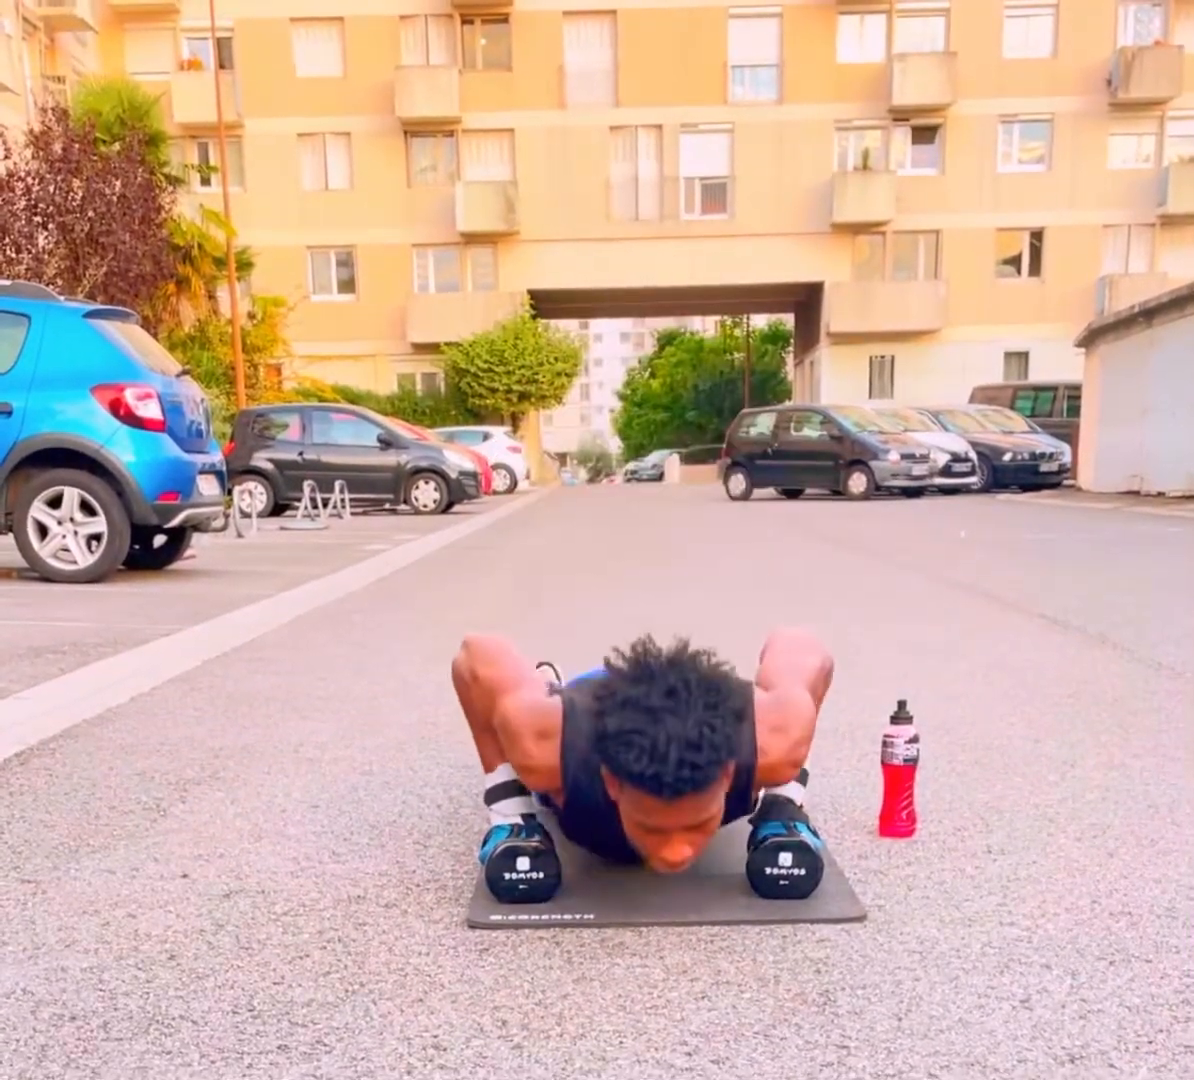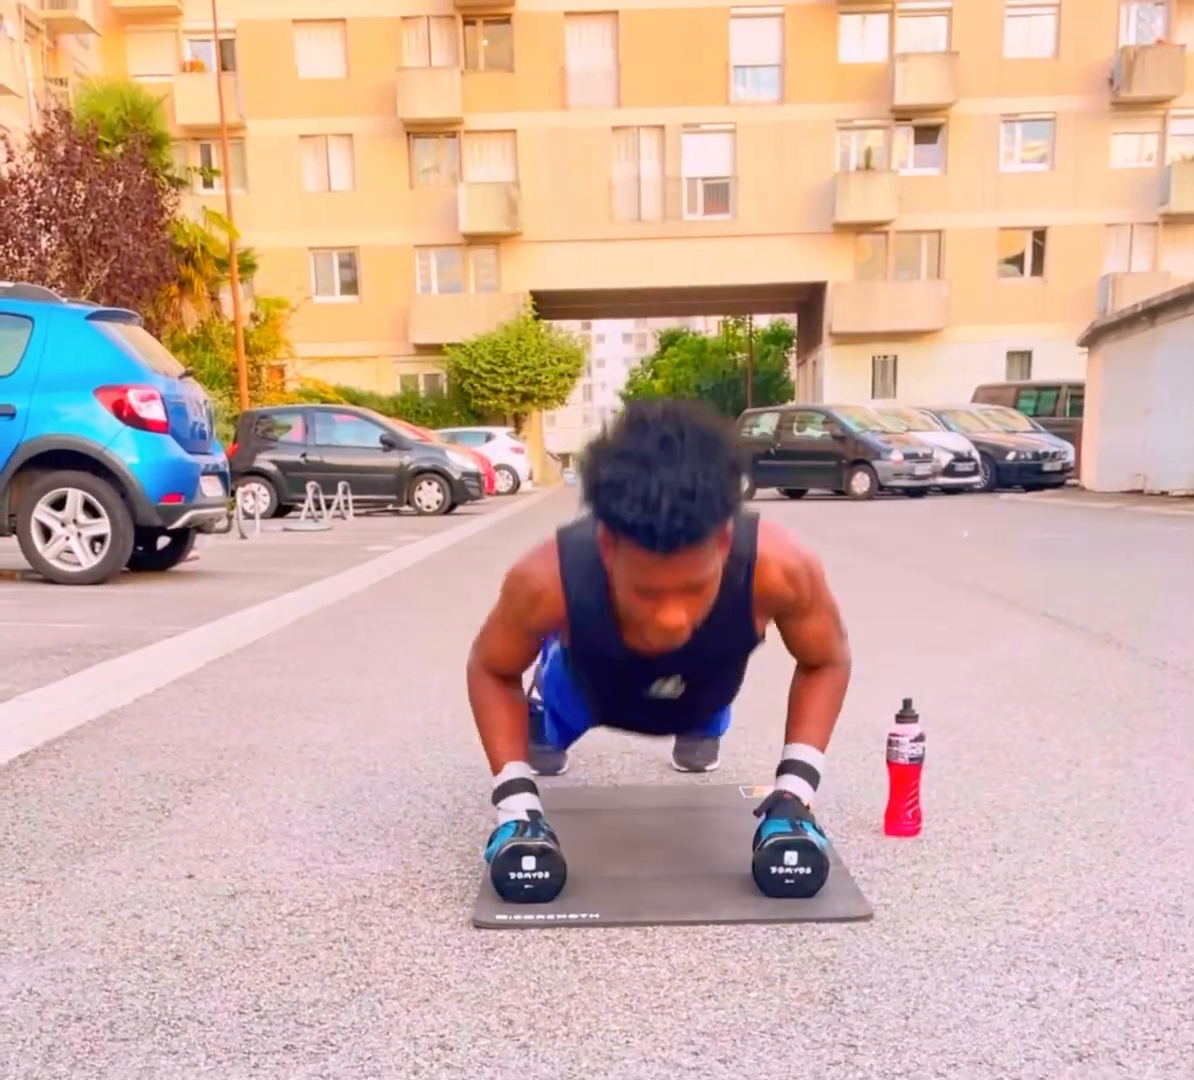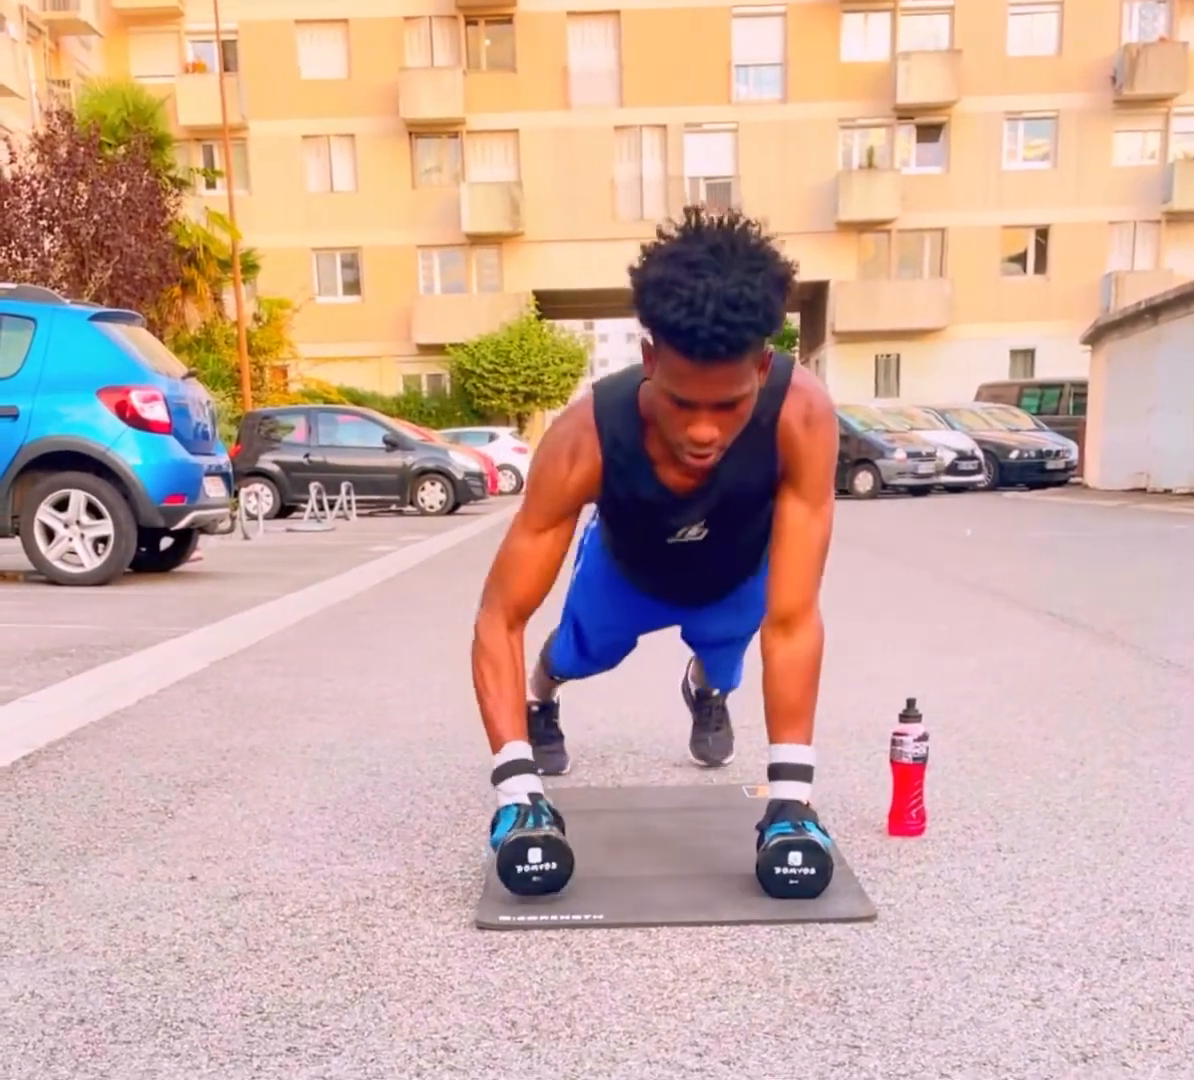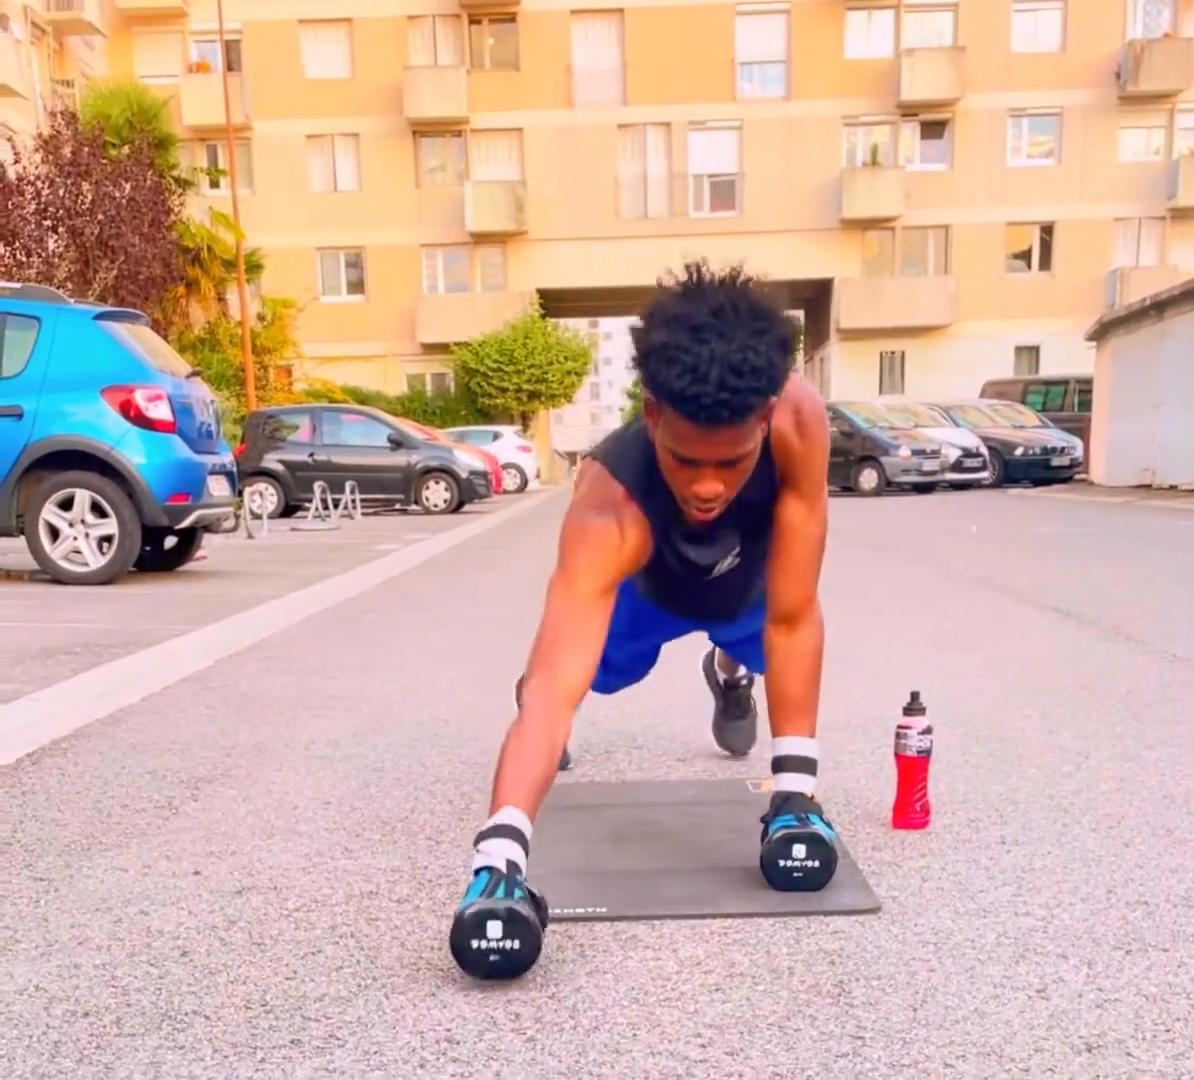
dt=0.4s
person 1, frame 1
left shoulder: (773, 741)
right shoulder: (544, 748)
left elbow: (810, 655)
right elbow: (473, 660)
left wrist: (784, 798)
right wrist: (507, 806)
person 1, frame 2
left shoulder: (777, 566)
right shoulder: (549, 580)
left elbow: (828, 662)
right elbow: (491, 670)
left wrist: (794, 789)
right wrist: (516, 799)
left knee: (703, 726)
left ankle: (698, 732)
right ankle: (545, 724)
person 1, frame 3
left shoulder: (801, 414)
right shoulder: (586, 438)
left elbow: (792, 621)
right elbow: (500, 618)
left wrist: (790, 792)
right wrist: (513, 781)
left hip: (736, 574)
right hip: (626, 568)
left knee: (724, 668)
right knee: (582, 653)
left ankle: (704, 687)
right ankle: (539, 696)
person 1, frame 4
left shoulder: (798, 422)
right shoulder: (609, 505)
left elbow: (793, 620)
right elbow: (553, 693)
left wrist: (795, 786)
right wrist: (499, 853)
left hip: (748, 579)
right hip: (651, 587)
left knee: (752, 648)
right knee: (603, 669)
left ankle: (728, 669)
